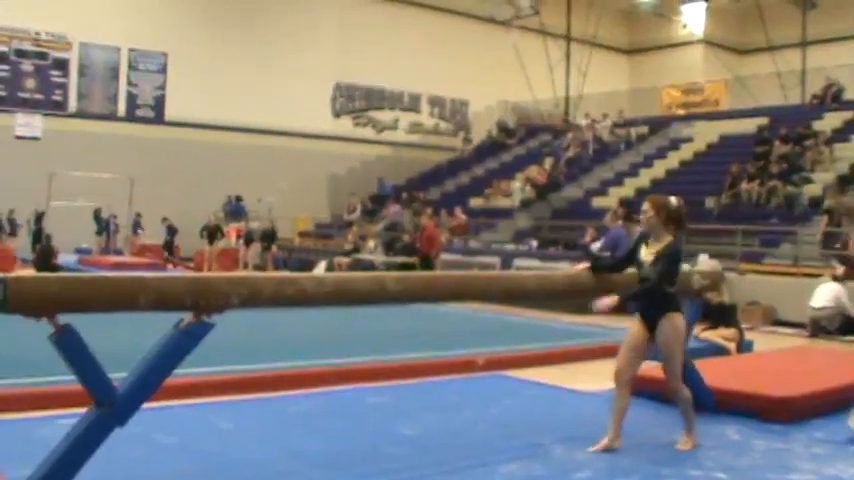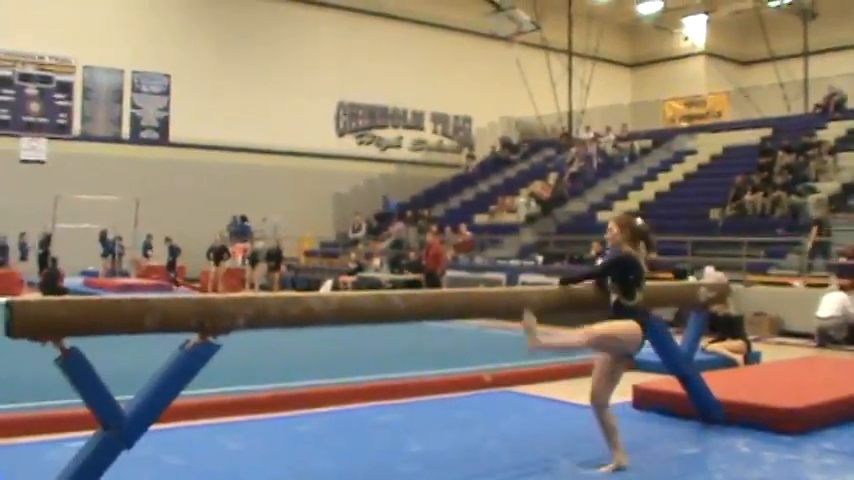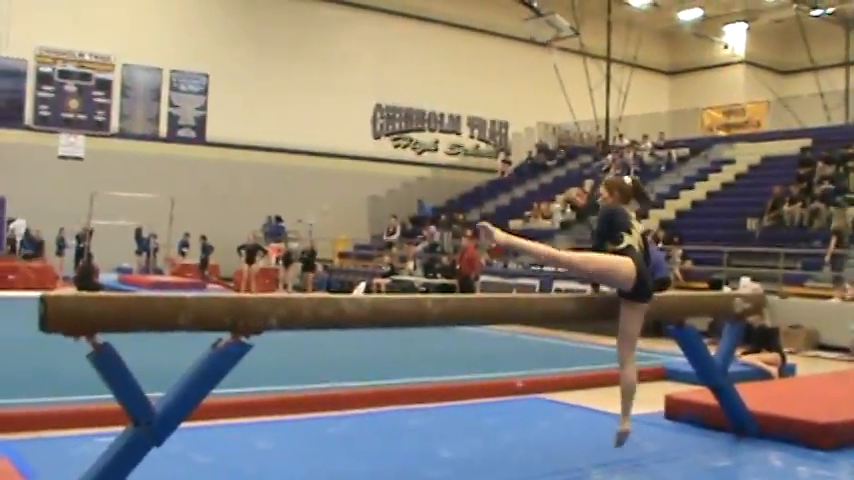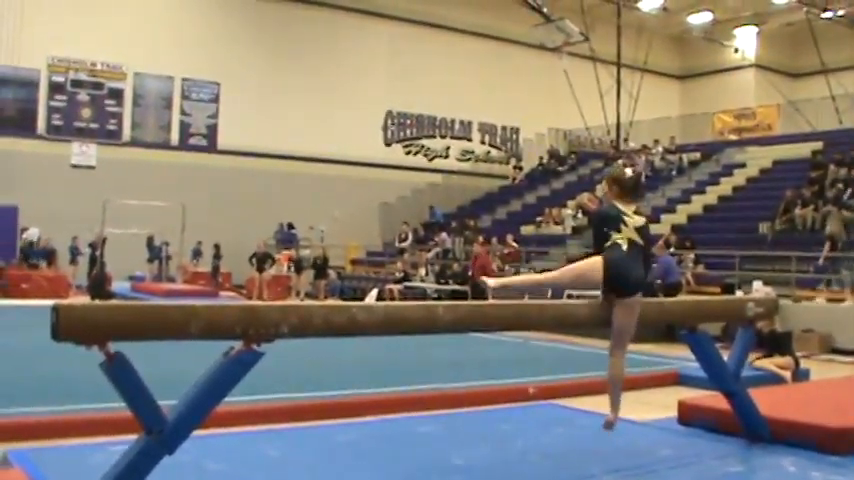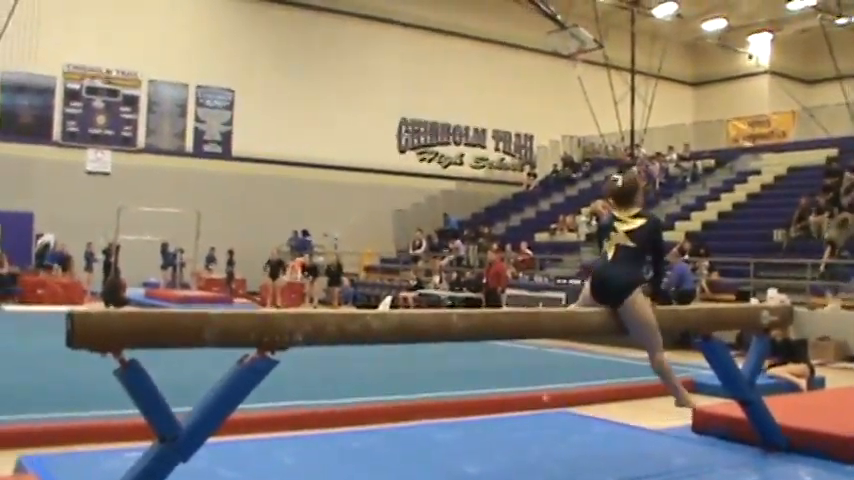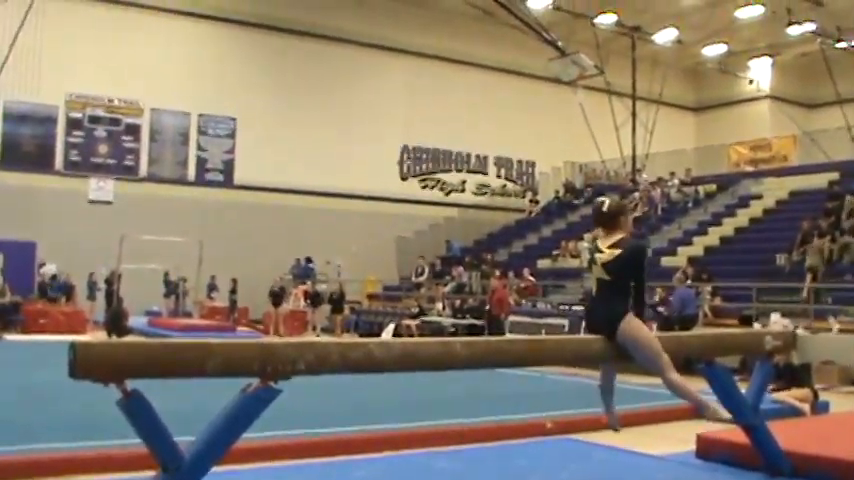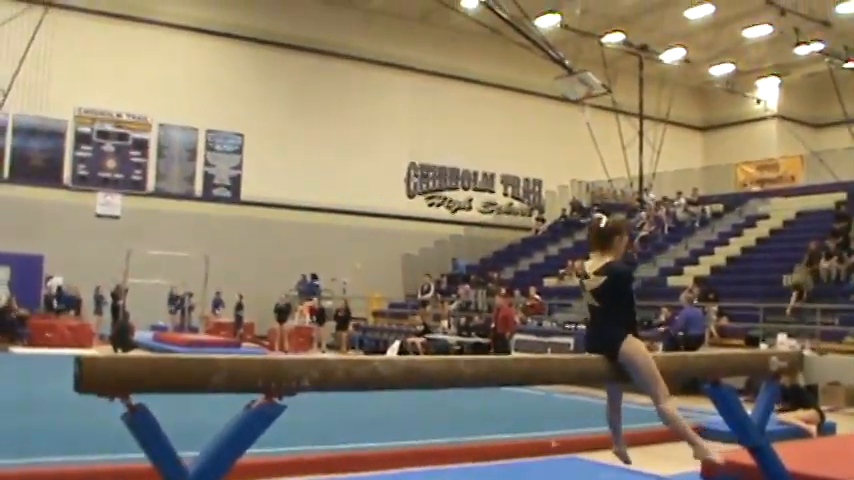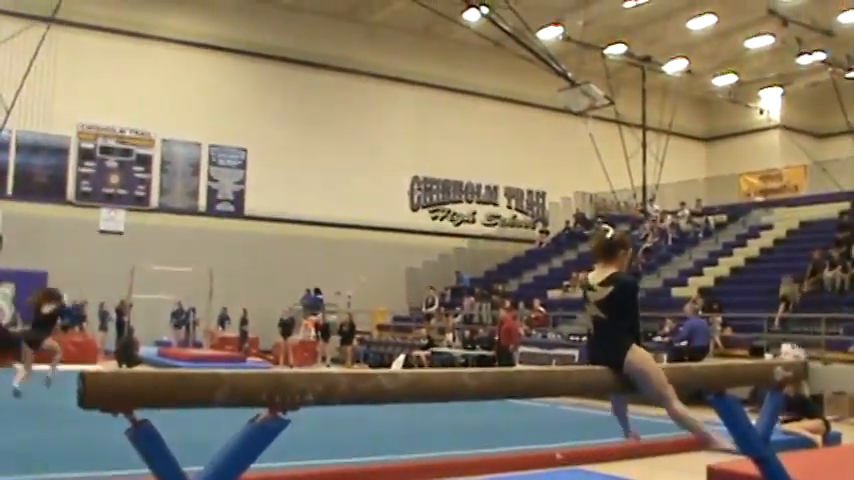
dt=0.3s
person 1, frame 1
left shoulder: (672, 249)
right shoulder: (643, 242)
left elbow: (652, 284)
right elbow: (619, 264)
left wrist: (618, 299)
right wrist: (592, 263)
left hip: (668, 316)
right hip: (644, 316)
left knee: (673, 381)
right knee: (621, 374)
left ankle: (690, 433)
right ankle: (613, 437)
person 1, frame 2
left shoulder: (625, 258)
right shoulder: (624, 260)
left elbow: (593, 274)
left wrist: (561, 282)
left hip: (631, 329)
right hip: (618, 329)
left knee: (589, 333)
right knee: (599, 399)
left ankle: (540, 342)
right ankle: (619, 456)
person 1, frame 3
left shoulder: (610, 212)
right shoulder: (638, 225)
left elbow: (599, 246)
left wrist: (595, 279)
left hip: (628, 270)
right hip: (643, 287)
left knee: (563, 257)
right knee: (627, 357)
left ankle: (504, 240)
right ankle: (625, 419)
person 1, frame 4
left shoulder: (603, 212)
right shoulder: (643, 220)
right elbow: (646, 261)
left hip: (610, 266)
right hip: (634, 281)
left knee: (546, 278)
right knee: (618, 351)
left ankle: (499, 283)
right ankle: (614, 411)
person 1, frame 5
left shoulder: (607, 221)
right shoulder: (652, 224)
right elbow: (658, 264)
right wrist: (655, 293)
left hip: (599, 280)
right hip: (625, 287)
left knee: (580, 310)
right knee: (655, 349)
right ankle: (680, 395)
person 1, frame 6
left shoulder: (596, 246)
right shoulder: (636, 248)
right elbow: (638, 288)
right wrist: (639, 319)
left hip: (593, 316)
right hip: (617, 316)
left knee: (608, 367)
right knee: (665, 368)
left ankle: (609, 412)
right ankle: (707, 407)
person 1, frame 7
left shoulder: (586, 269)
right shoulder: (620, 271)
right elbow: (628, 311)
right wrist: (635, 340)
left hip: (594, 340)
right hip: (618, 339)
left knee: (614, 394)
right knee: (662, 397)
left ankle: (618, 443)
right ankle: (698, 446)
person 1, frame 8
left shoulder: (588, 281)
right shoulder: (626, 283)
right elbow: (632, 322)
right wrist: (639, 350)
left hip: (596, 352)
right hip: (620, 350)
left knee: (618, 394)
right knee: (669, 398)
left ankle: (628, 432)
right ankle: (711, 439)
